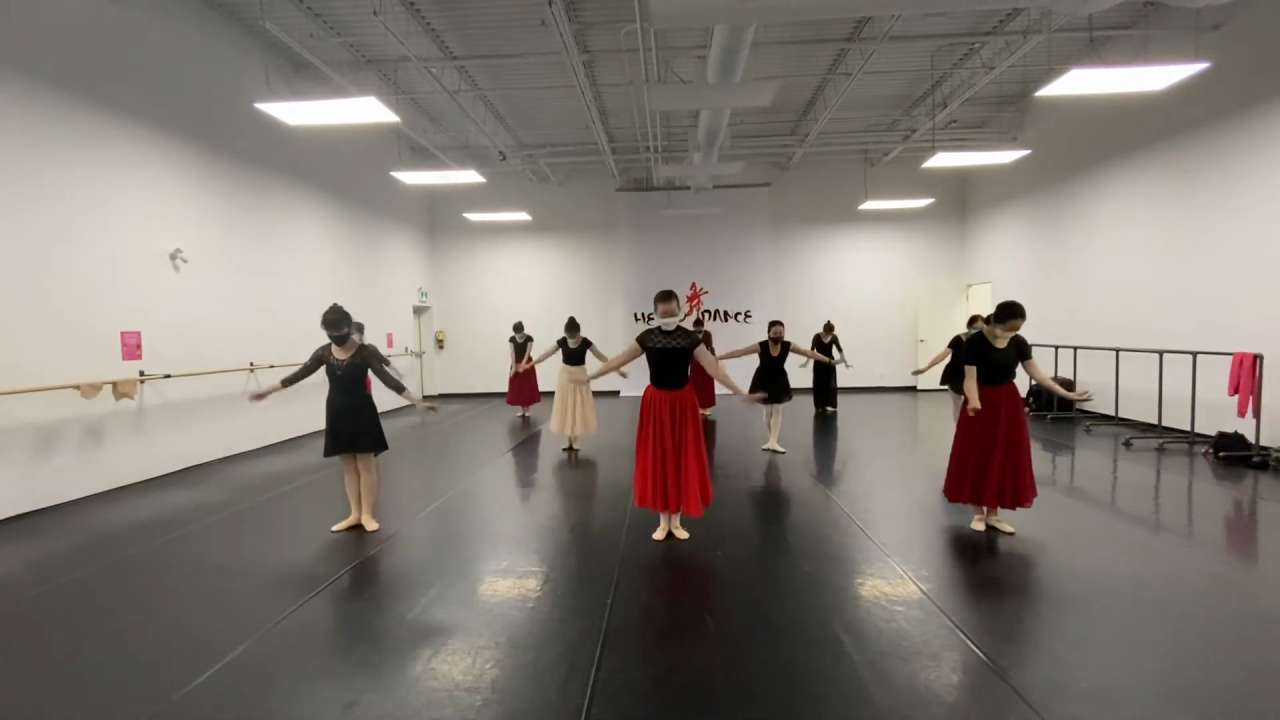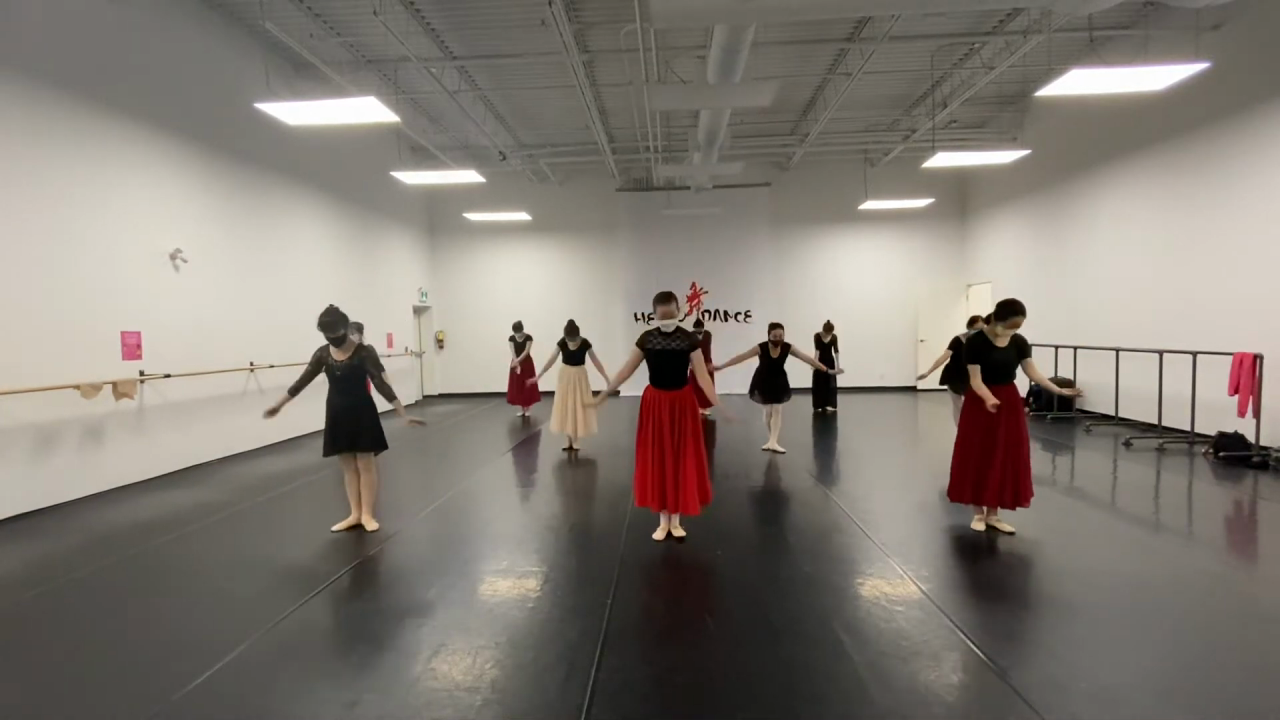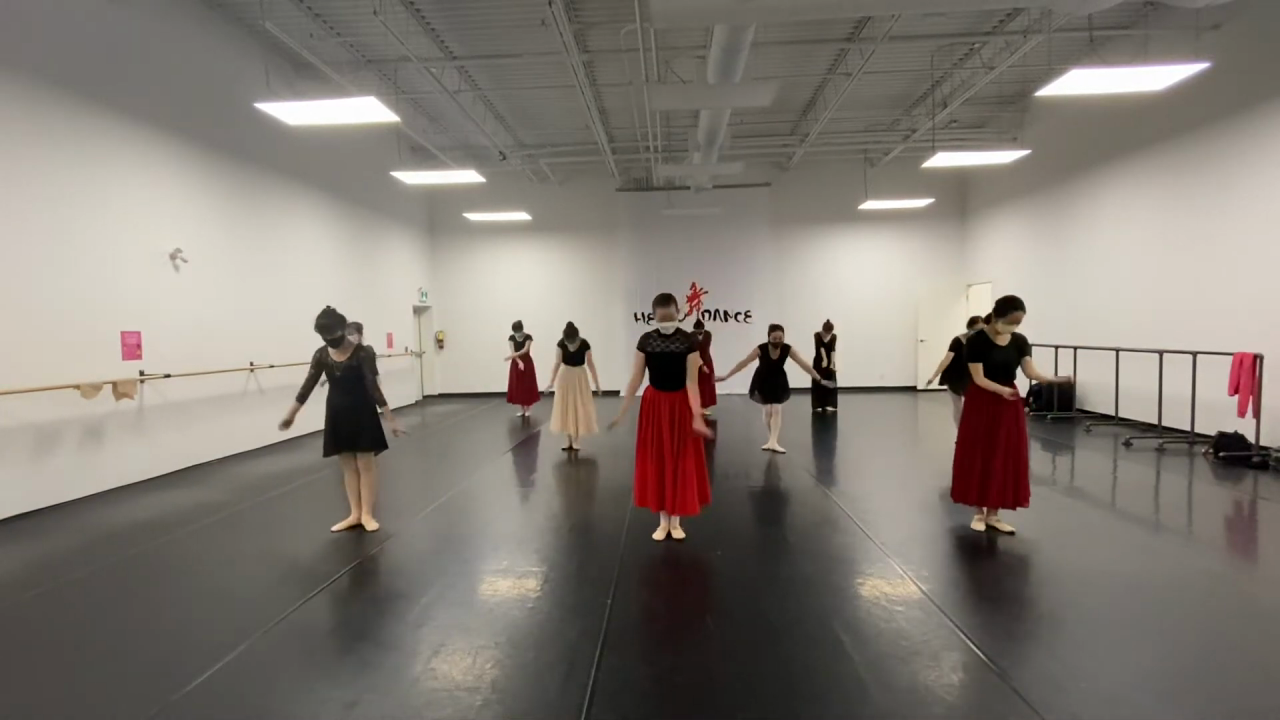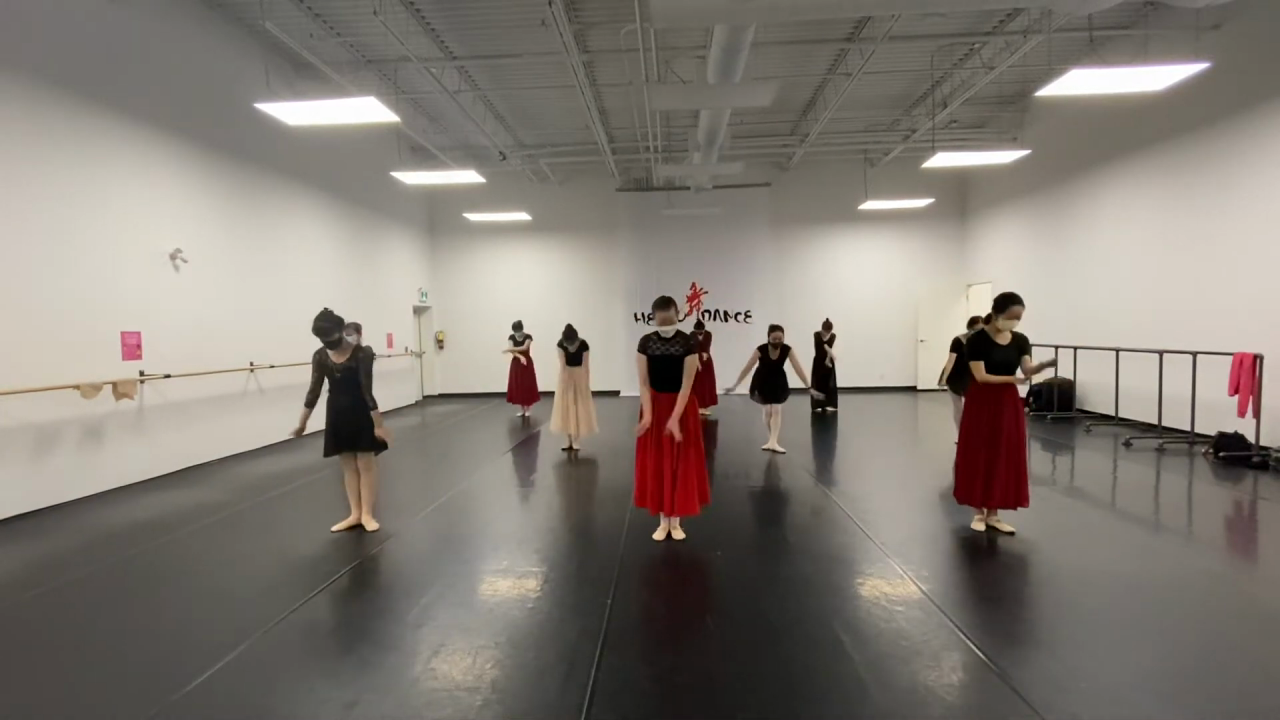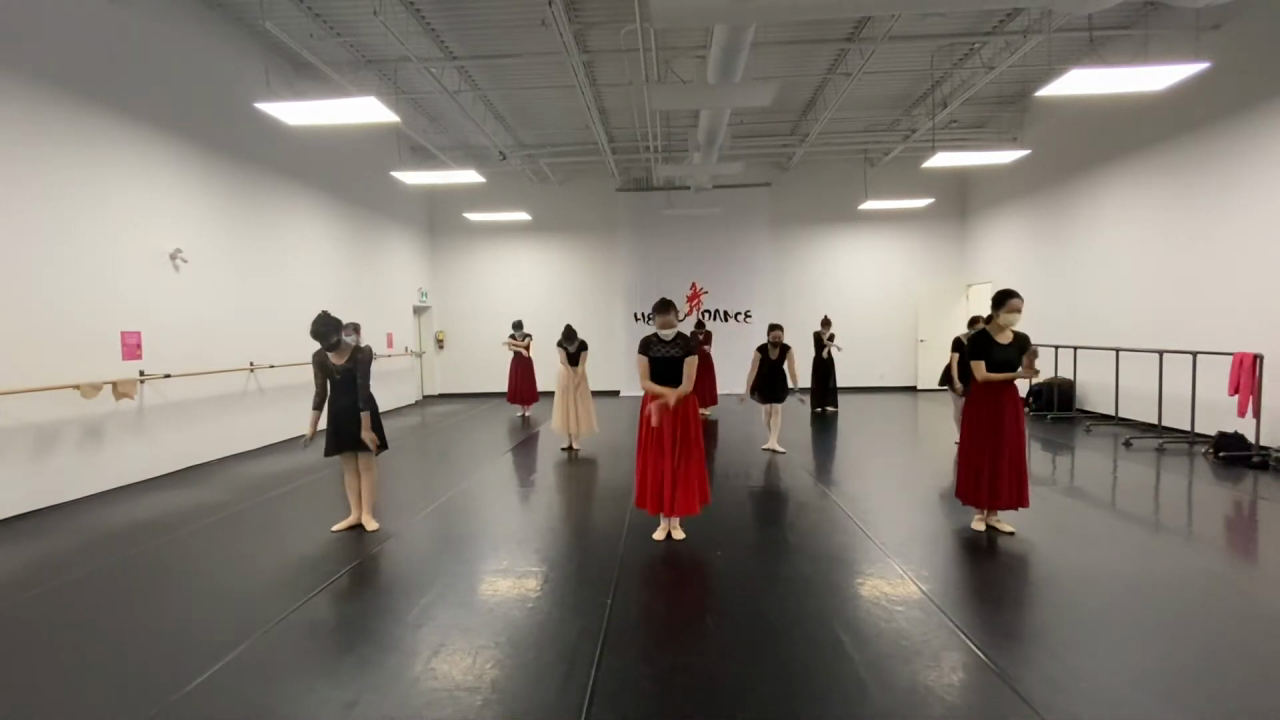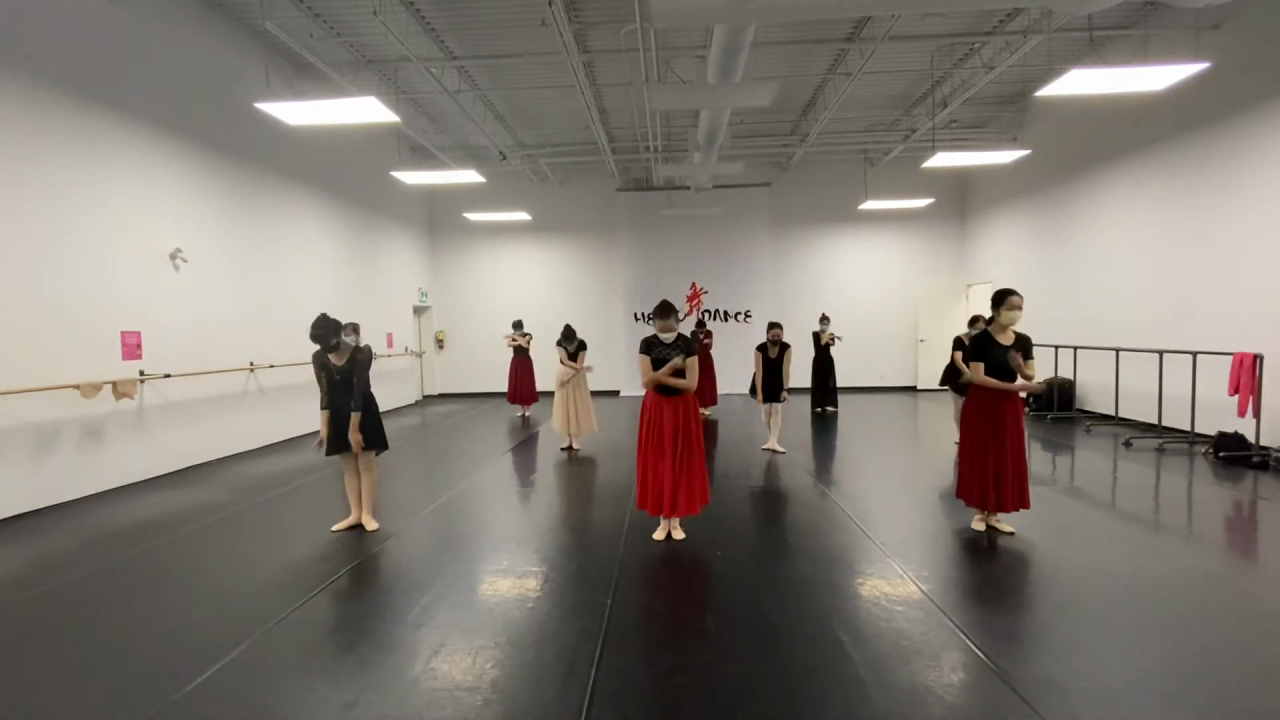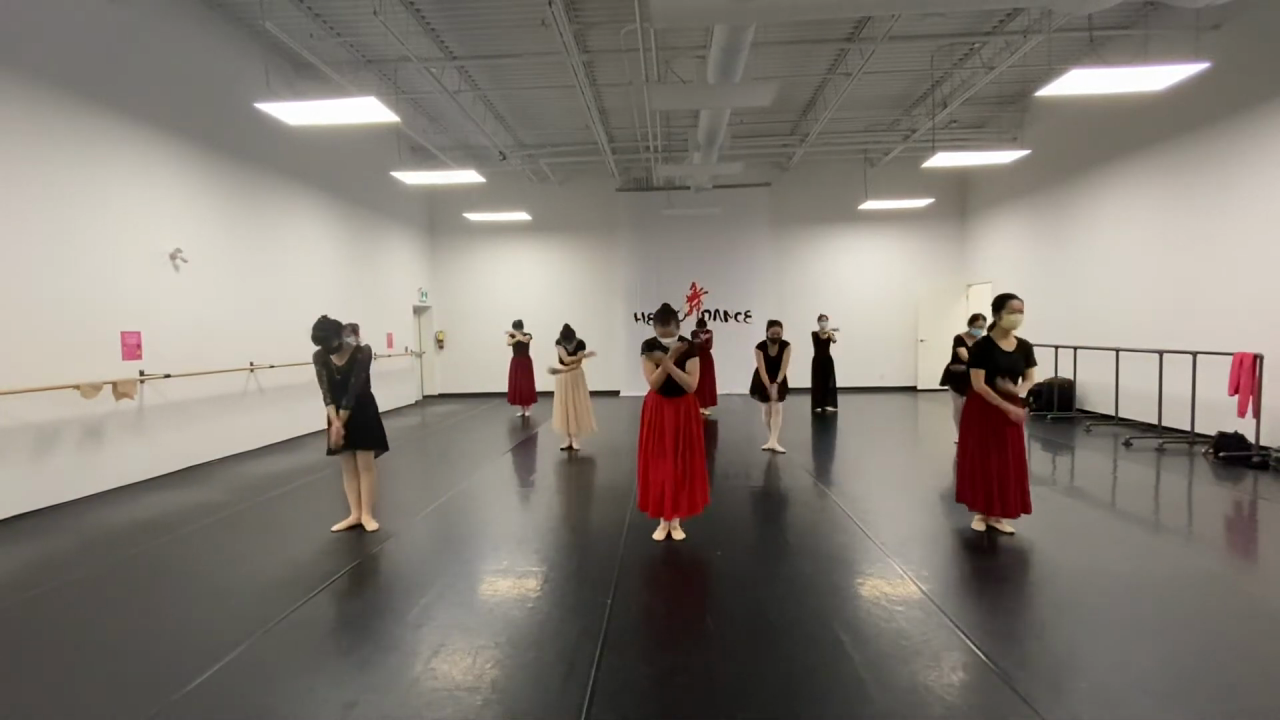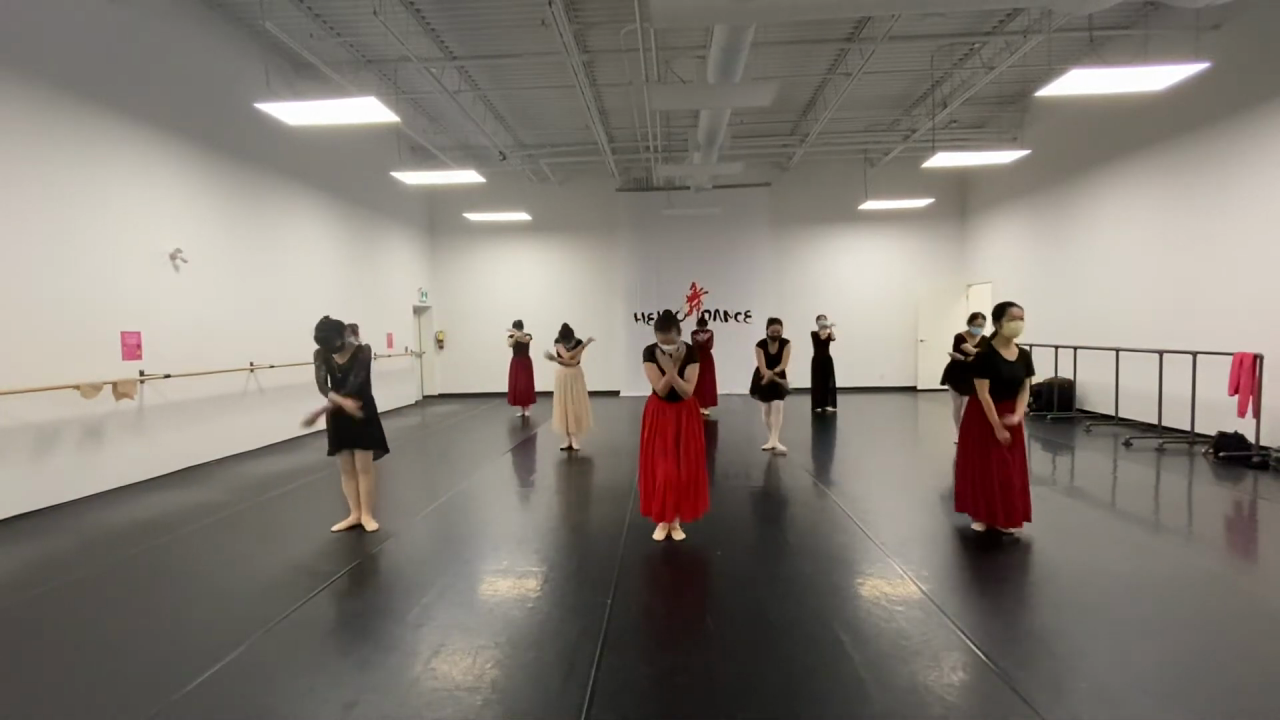
dt=0.1s
person 1, frame 1
left shoulder: (690, 338)
right shoulder: (647, 337)
left elbow: (712, 367)
right elbow: (620, 360)
left wrist: (739, 392)
right wrist: (590, 377)
left hip: (683, 400)
right hip: (655, 400)
left knee: (683, 460)
right knee: (657, 460)
left ankle: (676, 520)
right ankle: (663, 521)
person 1, frame 2
left shoulder: (689, 339)
right shoulder: (646, 339)
left elbow: (701, 374)
right elbow: (627, 370)
left wrist: (717, 404)
right wrist: (603, 396)
left hip: (682, 402)
right hip: (654, 401)
left knee: (681, 460)
right knee: (657, 460)
left ankle: (676, 520)
right ankle: (663, 520)
person 1, frame 3
left shoulder: (688, 341)
right shoulder: (646, 340)
left elbow: (692, 381)
right elbow: (636, 377)
left wrist: (697, 415)
right wrist: (623, 410)
left hip: (680, 402)
right hip: (653, 402)
left knee: (681, 461)
right knee: (656, 461)
left ankle: (675, 520)
right ankle: (663, 521)
person 1, frame 4
left shoulder: (688, 343)
right shoulder: (646, 342)
left elbow: (687, 384)
right elbow: (642, 382)
left wrist: (675, 417)
right wrist: (646, 414)
left hip: (682, 406)
right hip: (656, 404)
left knee: (681, 464)
right knee: (657, 464)
left ankle: (676, 521)
right ankle: (663, 521)
person 1, frame 5
left shoulder: (688, 344)
right shoulder: (646, 344)
left elbow: (688, 385)
right elbow: (644, 382)
left wrist: (667, 400)
right wrist: (666, 392)
left hip: (682, 405)
right hip: (655, 403)
left knee: (682, 464)
right knee: (657, 464)
left ankle: (676, 521)
right ankle: (663, 521)
person 1, frame 6
left shoulder: (687, 345)
right shoulder: (647, 345)
left elbow: (692, 385)
right elbow: (646, 382)
left wrist: (663, 377)
right wrist: (667, 369)
left hip: (682, 407)
right hip: (656, 407)
left knee: (682, 464)
right knee: (657, 464)
left ankle: (676, 521)
right ankle: (663, 521)
person 1, frame 7
left shoulder: (688, 347)
right shoulder: (648, 347)
left elbow: (692, 385)
right elbow: (653, 382)
left wrist: (670, 364)
right wrist: (668, 361)
left hip: (683, 408)
right hip: (657, 408)
left knee: (682, 465)
right knee: (658, 465)
left ankle: (676, 521)
right ankle: (663, 521)
person 1, frame 8
left shoulder: (691, 353)
right shoulder: (650, 353)
left elbow: (688, 391)
right elbow: (661, 389)
left wrist: (671, 370)
right wrist: (670, 368)
left hip: (685, 413)
right hip: (658, 412)
left knee: (685, 469)
right knee: (661, 469)
left ankle: (676, 520)
right ankle: (662, 521)
person 2, frame 1
left shoulder: (1019, 343)
right shoulder: (975, 343)
left elbow: (1036, 373)
right elbow: (970, 378)
left wrist: (1067, 394)
right wrist: (973, 402)
left hip: (1009, 402)
right hip: (983, 402)
left knee: (1006, 457)
right knee: (978, 457)
left ankle: (993, 514)
right ankle: (978, 513)
person 2, frame 2
left shoulder: (1019, 342)
right shoulder: (975, 342)
left elbow: (1033, 373)
right elbow: (975, 380)
left wrist: (1060, 391)
right wrist: (988, 399)
left hip: (1010, 402)
right hip: (981, 404)
left knee: (1006, 458)
right knee: (978, 457)
left ankle: (993, 514)
right ankle: (978, 513)
person 2, frame 3
left shoulder: (1019, 341)
right shoulder: (976, 341)
left elbow: (1030, 371)
right elbow: (978, 378)
left wrist: (1053, 380)
right wrist: (1002, 391)
left hip: (1009, 402)
right hip: (981, 402)
left knee: (1006, 458)
right knee: (979, 457)
left ankle: (993, 514)
right ankle: (979, 513)
person 2, frame 4
left shoulder: (1021, 341)
right shoulder: (977, 340)
left elbow: (1027, 371)
right elbow: (981, 376)
left wrist: (1038, 368)
right wrist: (1014, 379)
left hip: (1009, 402)
right hip: (982, 402)
left knee: (1006, 457)
right knee: (980, 457)
left ankle: (994, 514)
right ankle: (979, 513)
person 2, frame 5
left shoulder: (1022, 340)
right shoulder: (978, 339)
left elbow: (1026, 369)
right elbow: (980, 375)
left wrist: (1030, 363)
right wrist: (1018, 374)
left hip: (1009, 401)
right hip: (982, 402)
left knee: (1006, 458)
right knee: (980, 456)
left ankle: (993, 514)
right ankle: (980, 512)
person 2, frame 6
left shoulder: (1023, 341)
right shoulder: (979, 341)
left elbow: (1030, 375)
right elbow: (978, 377)
left wrist: (1021, 368)
right wrist: (1016, 386)
left hip: (1009, 404)
right hip: (982, 404)
left knee: (1007, 460)
right knee: (981, 459)
left ankle: (994, 514)
right ankle: (980, 512)
person 2, frame 7
left shoulder: (1025, 347)
right shoulder: (982, 346)
left elbow: (1029, 381)
right elbow: (978, 385)
left wrist: (1014, 390)
right wrist: (1006, 407)
left hip: (1010, 407)
right hip: (982, 409)
left knee: (1008, 463)
right knee: (982, 462)
left ankle: (995, 515)
right ankle: (980, 513)
person 2, frame 8
left shoulder: (1025, 356)
right shoulder: (985, 356)
left elbow: (1025, 391)
right elbow: (984, 395)
left wrist: (1017, 416)
right wrist: (997, 426)
left hip: (1009, 417)
right hip: (982, 418)
left knee: (1012, 472)
right knee: (984, 470)
left ankle: (999, 517)
right ankle: (980, 515)
person 3, frame 1
left shoulder: (365, 352)
right shoulder: (324, 352)
left elbow: (387, 378)
right elbow: (300, 374)
left wrist: (416, 401)
right wrist: (269, 391)
left hip: (360, 411)
right hip: (336, 412)
left knee: (365, 465)
right knee: (348, 466)
left ankle: (367, 514)
right ankle: (355, 514)
person 3, frame 2
left shoulder: (364, 353)
right shoulder: (322, 354)
left elbow: (380, 383)
right elbow: (304, 380)
left wrist: (404, 413)
right wrist: (279, 404)
left hip: (361, 411)
right hip: (336, 412)
left knee: (365, 465)
right knee: (348, 466)
left ankle: (367, 514)
right ankle: (355, 514)
person 3, frame 3
left shoulder: (363, 353)
right shoulder: (321, 355)
left elbow: (373, 387)
right elbow: (309, 385)
left wrist: (390, 419)
right wrist: (291, 414)
left hip: (361, 411)
right hip: (336, 412)
left knee: (365, 465)
right knee: (348, 466)
left ankle: (367, 514)
right ankle: (355, 514)
person 3, frame 4
left shoulder: (362, 353)
right shoulder: (320, 356)
left elbow: (367, 390)
right elbow: (315, 390)
left wrist: (378, 424)
right wrist: (302, 422)
left hip: (360, 411)
right hip: (337, 413)
left knee: (366, 465)
right knee: (348, 466)
left ankle: (367, 514)
right ankle: (355, 514)
person 3, frame 5
left shoulder: (361, 354)
right shoulder: (319, 357)
left elbow: (363, 391)
right elbow: (321, 392)
left wrist: (367, 427)
right wrist: (312, 426)
left hip: (362, 413)
right hip: (337, 414)
left knee: (366, 465)
right knee: (348, 466)
left ankle: (367, 514)
right ankle: (355, 514)
person 3, frame 6
left shoulder: (361, 354)
right shoulder: (319, 357)
left elbow: (359, 392)
right elbow: (324, 393)
left wrist: (354, 429)
right wrist: (324, 428)
left hip: (363, 412)
right hip: (337, 412)
left knee: (366, 465)
right knee: (348, 466)
left ankle: (367, 514)
right ankle: (355, 514)
person 3, frame 7
left shoulder: (361, 354)
right shoulder: (320, 357)
left elbow: (354, 391)
right elbow: (326, 391)
left wrist: (343, 425)
right wrist: (334, 422)
left hip: (362, 412)
right hip: (339, 413)
left knee: (366, 465)
right knee: (348, 467)
left ankle: (367, 514)
right ankle: (355, 514)
person 3, frame 8
left shoulder: (361, 352)
right shoulder: (321, 354)
left elbow: (352, 388)
right elbow: (322, 386)
left wrist: (320, 411)
right wrist: (342, 401)
left hip: (362, 412)
right hip: (338, 414)
left knee: (363, 466)
right knee: (345, 467)
left ankle: (368, 515)
right ankle: (355, 514)
